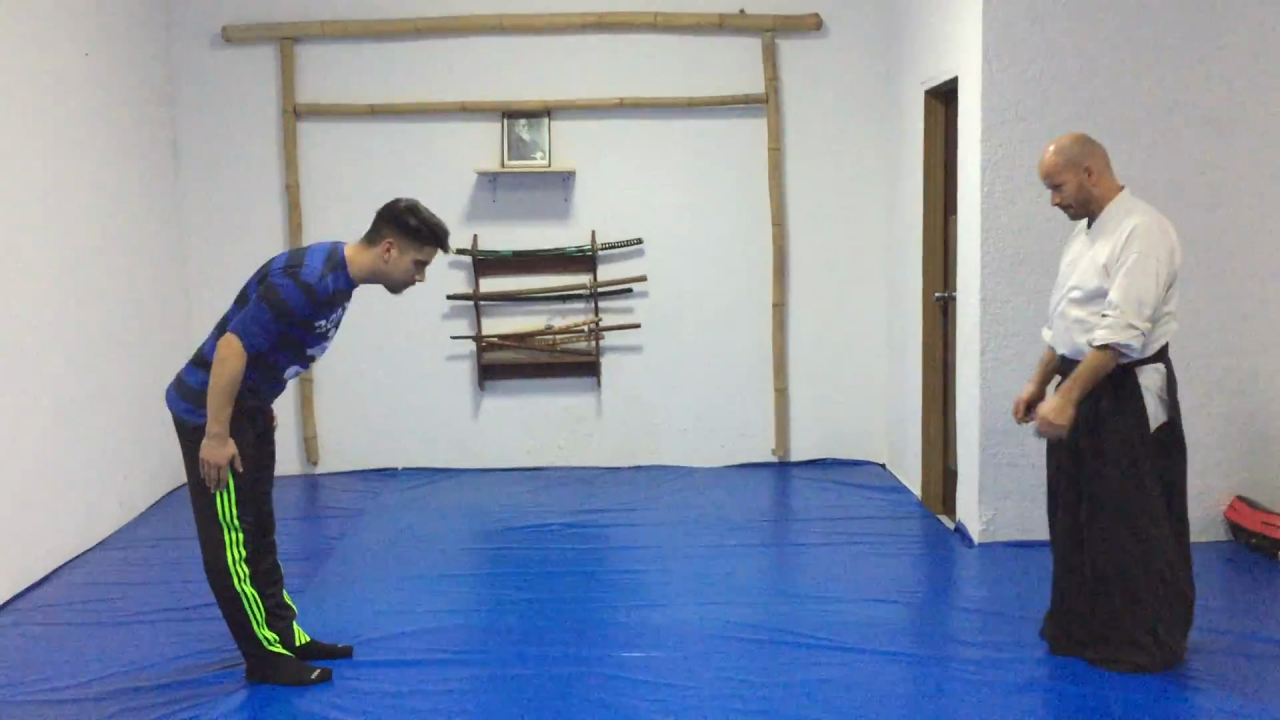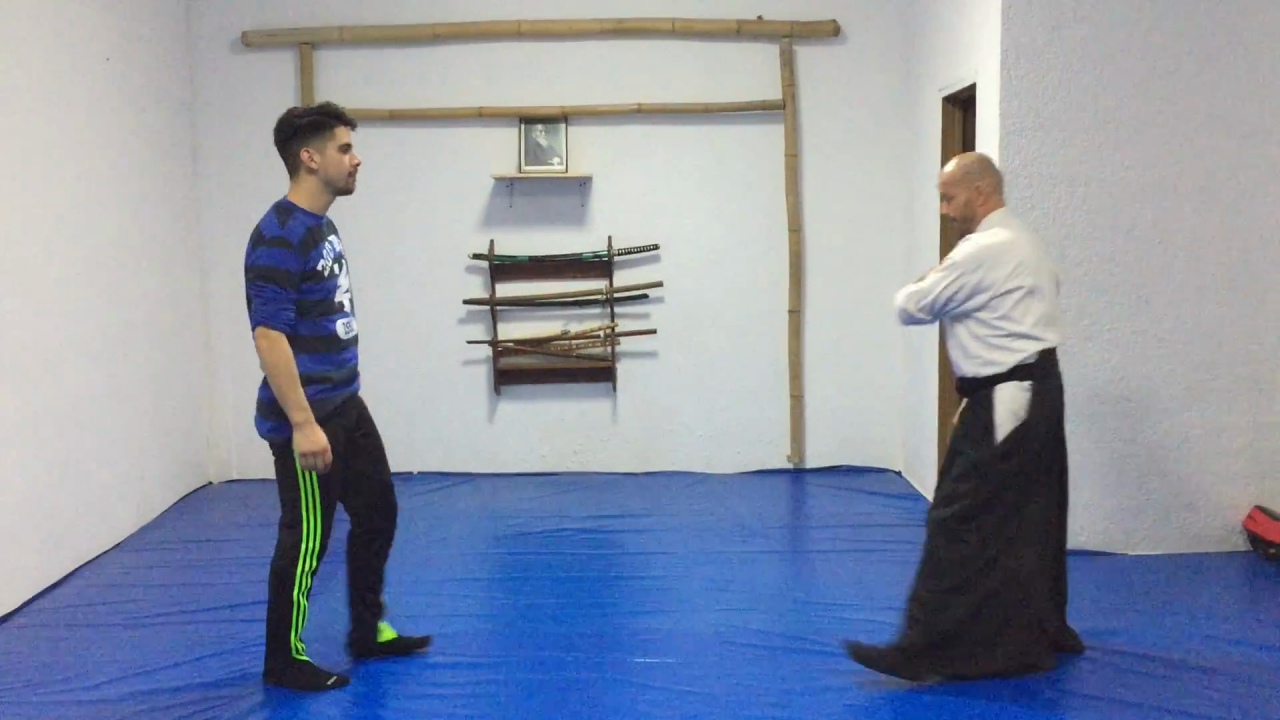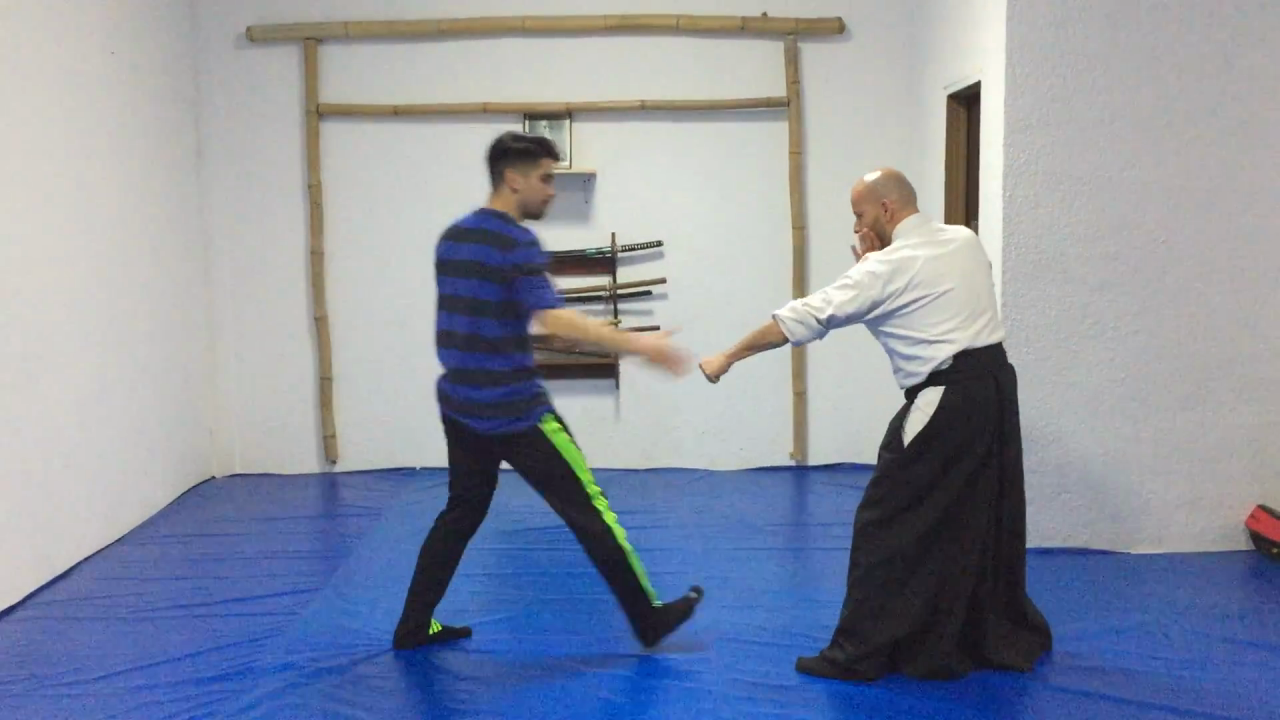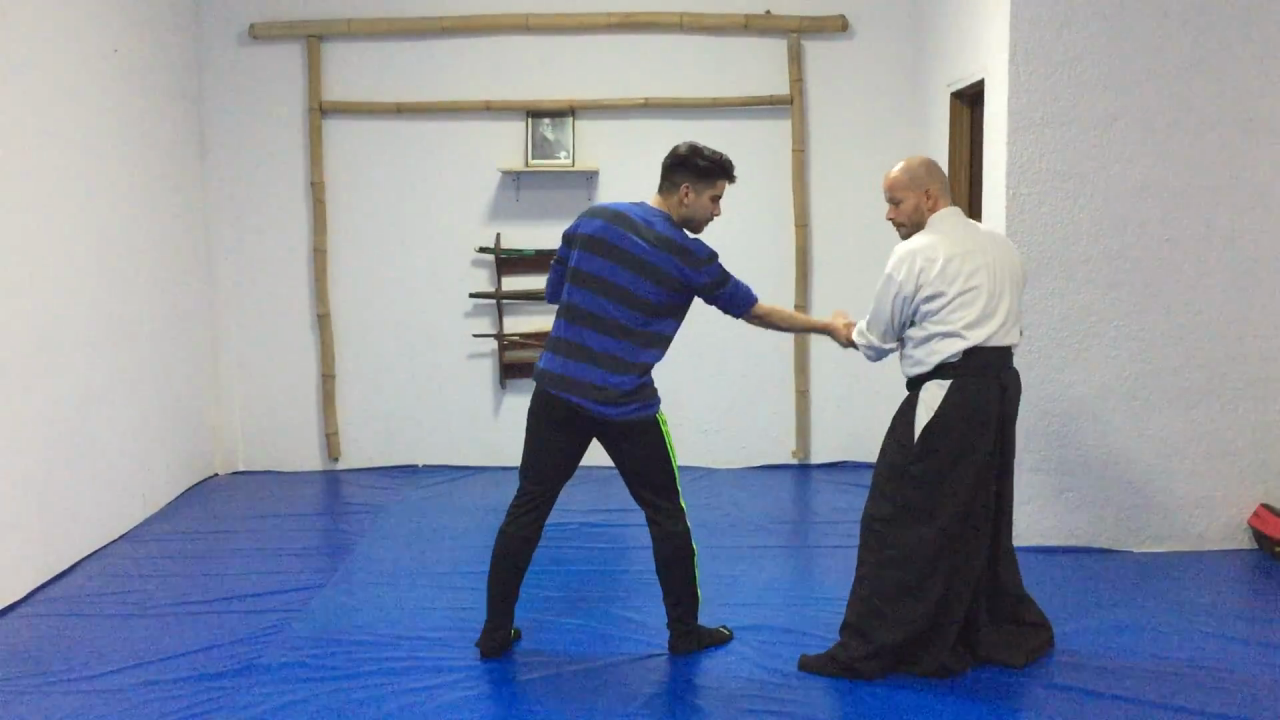
dt=1s
person 1, frame 1
left shoulder: (339, 274)
right shoulder: (307, 280)
right elbow: (232, 346)
right wrist: (216, 435)
left hip: (249, 409)
right hip: (209, 410)
left knee: (257, 529)
right knee: (230, 536)
left ankle: (286, 634)
right ankle: (266, 655)
person 1, frame 2
left shoulder: (323, 227)
right shoulder: (278, 236)
right elbow: (269, 336)
right wrist: (302, 424)
left hip: (344, 405)
right hip: (303, 417)
left knee: (378, 512)
right knee: (306, 537)
left ankle: (369, 630)
right ankle: (284, 660)
person 1, frame 3
left shoulder: (454, 238)
right shoulder: (516, 243)
right elbow: (553, 317)
right wrist: (638, 344)
left hip: (462, 405)
right hip: (513, 409)
left knee: (463, 510)
right knee: (586, 506)
left ankle: (414, 625)
right ankle: (647, 617)
person 1, frame 4
left shoulder: (592, 219)
right shoulder: (689, 258)
left elbow: (554, 291)
right elbow: (753, 310)
right wrist: (825, 326)
left hip: (556, 389)
right hip: (625, 405)
left knee: (529, 507)
right knee: (666, 514)
left ankle: (495, 632)
right ankle: (684, 631)
person 2, frame 1
left shoulder: (1142, 230)
right shoulder: (1088, 231)
left elbow: (1122, 333)
left wrist: (1067, 398)
right wrist: (1039, 384)
left hip: (1126, 394)
right hip: (1084, 387)
left knee: (1132, 521)
right knee: (1077, 512)
left ankle: (1145, 640)
right ankle: (1083, 622)
person 2, frame 2
left shoulder: (987, 251)
right shoulder: (1021, 245)
left elbow: (912, 308)
left wrist: (930, 281)
right wrist: (971, 396)
left hip: (1009, 402)
right hip: (1029, 396)
left knee: (960, 522)
right knee: (1022, 521)
left ankle: (925, 649)
right ankle: (1040, 632)
person 2, frame 3
left shoulder: (888, 267)
right shoulder: (966, 241)
left elbow: (805, 317)
left wrist: (729, 357)
left hip: (947, 402)
right hip: (995, 389)
left knee: (889, 524)
right knee: (984, 518)
left ankle: (858, 653)
right ankle: (1005, 636)
person 2, frame 4
left shoulder: (915, 253)
right shoulder: (1001, 245)
left elbow: (875, 340)
left wrist: (845, 332)
left hip: (948, 397)
right hip: (999, 388)
left knee: (902, 520)
right knee: (980, 517)
left ankle: (868, 650)
right ankle: (1008, 632)
